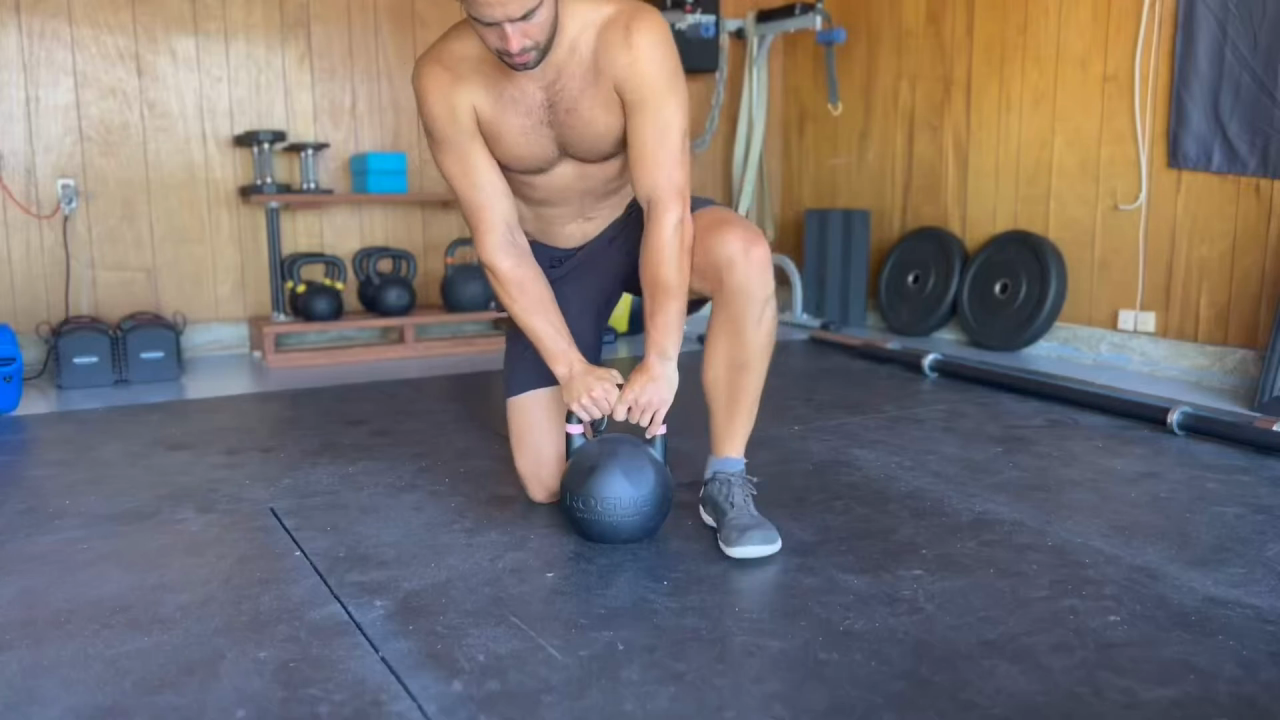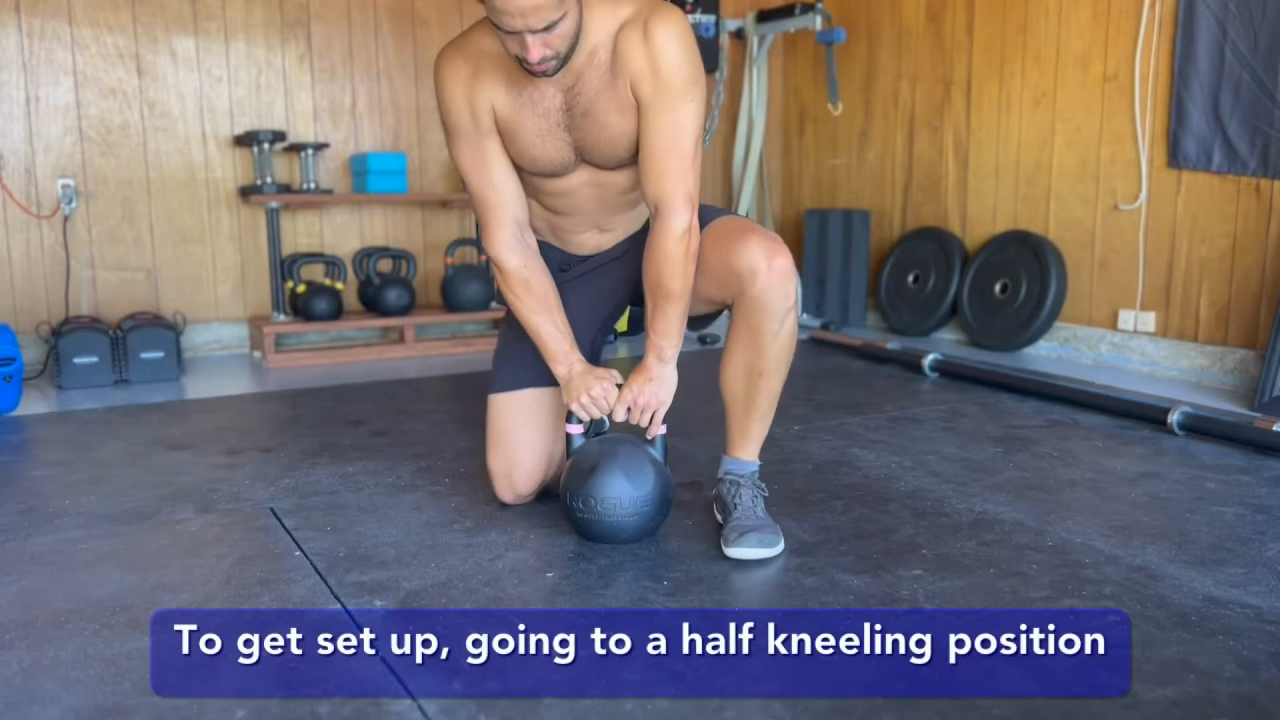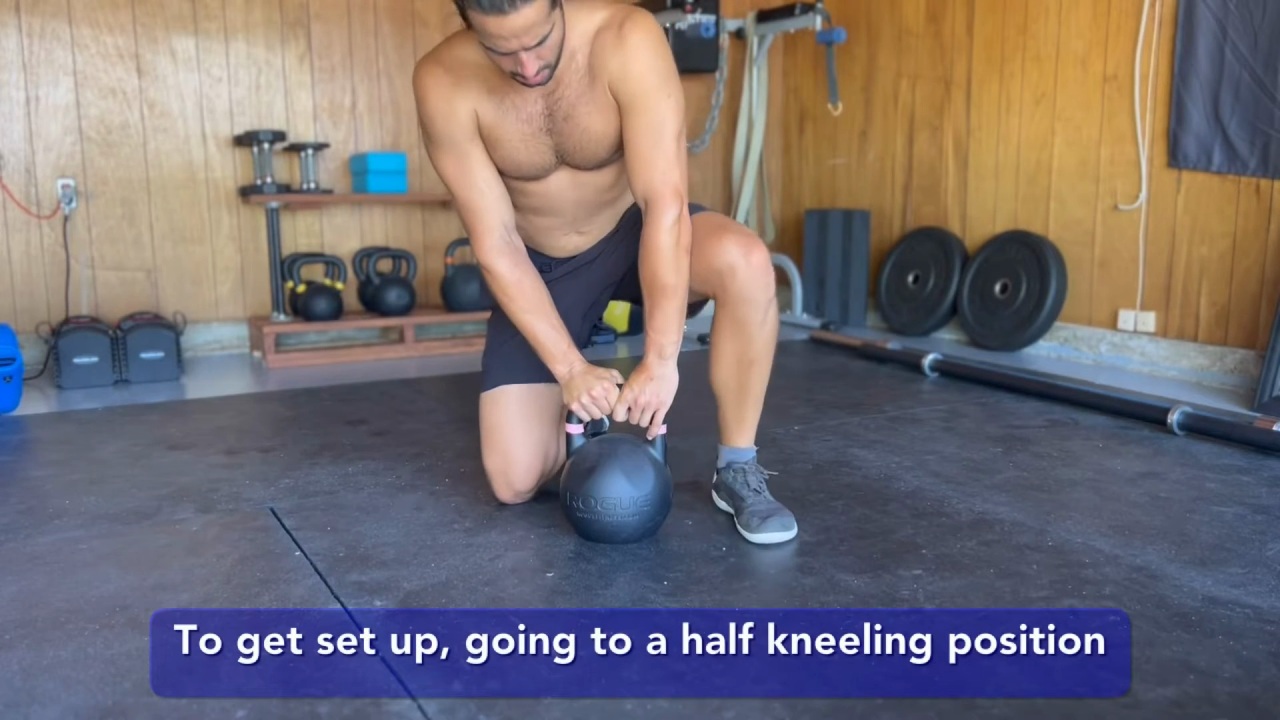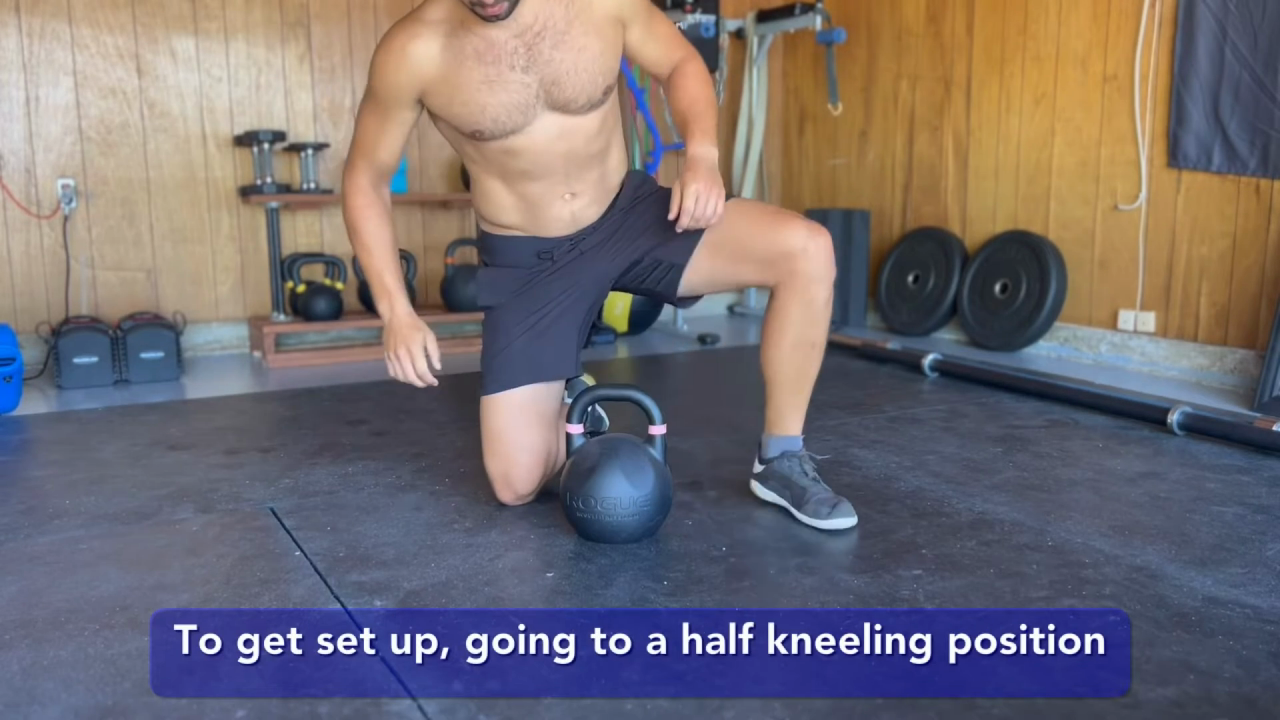
dt=0.7s
person 1, frame 1
right shoulder: (445, 77)
left elbow: (667, 206)
right elbow: (499, 243)
left wrist: (660, 360)
right wrist: (570, 369)
left hip: (638, 220)
right hip: (549, 258)
left knee: (741, 255)
right knee: (548, 485)
left ankle: (726, 481)
right ankle: (607, 422)
person 1, frame 2
right shoulder: (465, 71)
left elbow: (675, 211)
right elbow: (507, 239)
left wrist: (660, 360)
right wrist: (570, 367)
left hip: (657, 236)
right hip: (556, 263)
left knee: (767, 266)
right knee: (516, 483)
left ankle: (738, 478)
right ankle: (592, 428)
person 1, frame 3
right shoulder: (444, 83)
left elbow: (666, 205)
right elbow: (496, 245)
left wrist: (660, 359)
right wrist: (569, 369)
left hip: (637, 232)
right hip: (539, 266)
left knee: (744, 262)
right knee: (515, 483)
left ankle: (738, 468)
right ankle: (584, 412)
person 1, frame 4
right shoulder: (414, 50)
left elbow: (682, 63)
right elbow: (364, 180)
left wrist: (701, 153)
right wrist: (396, 313)
left hip: (629, 213)
right hip: (527, 262)
left knee: (806, 250)
right knee: (518, 484)
left ankle: (782, 460)
right ankle: (566, 402)
